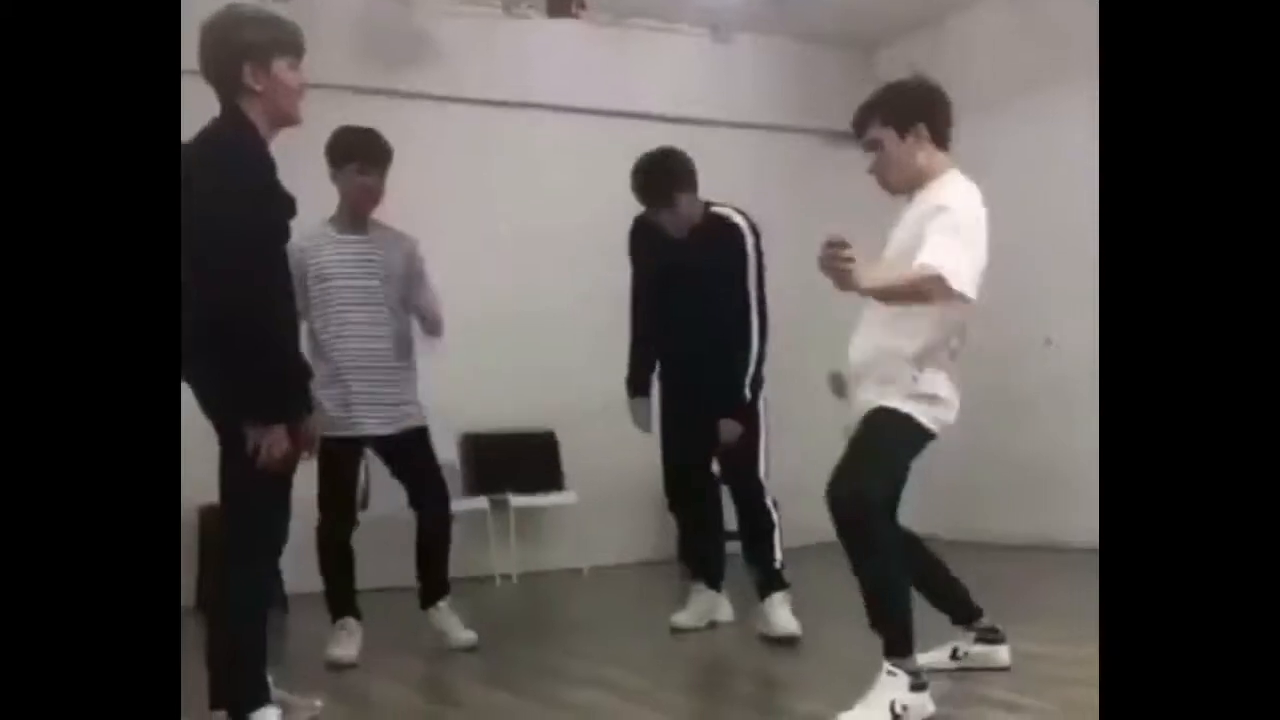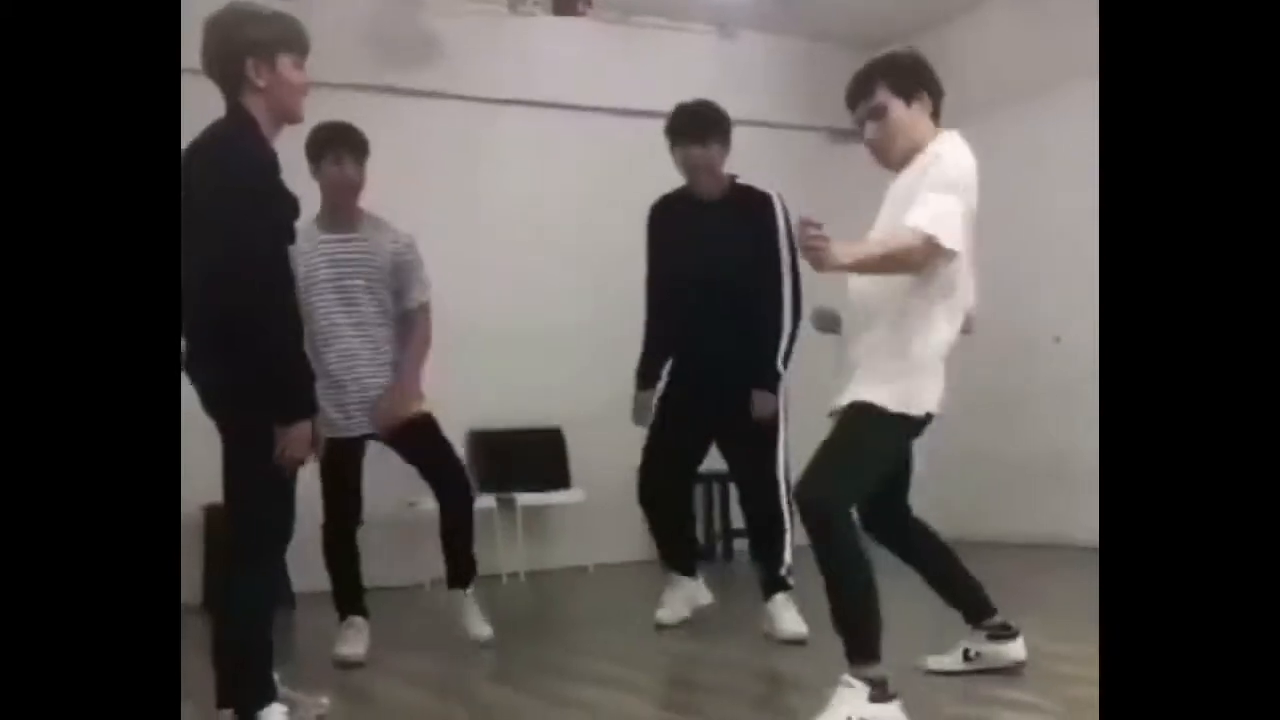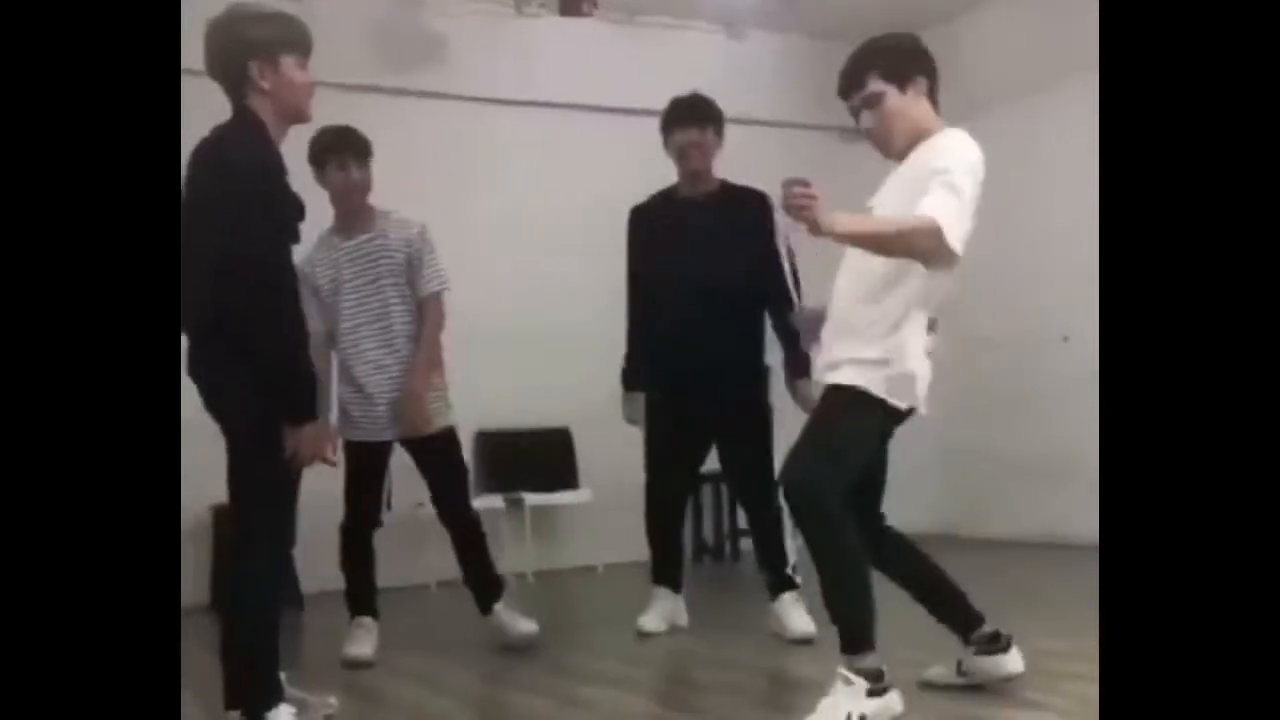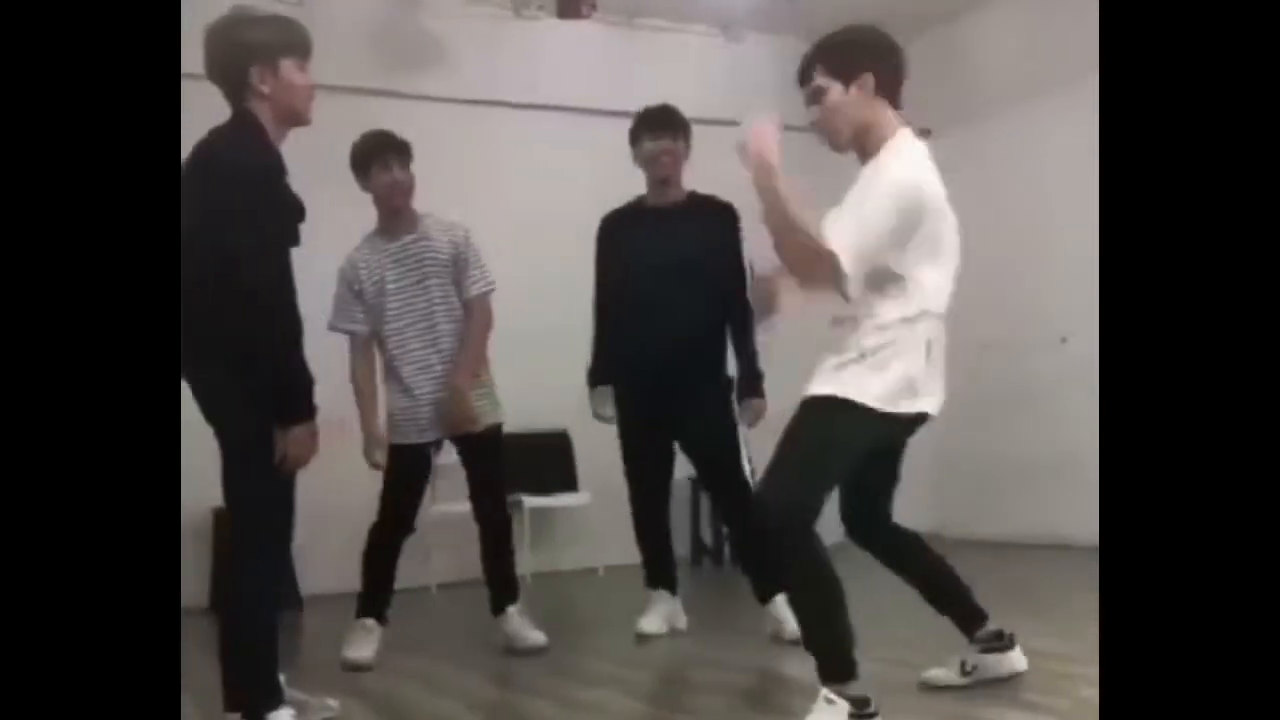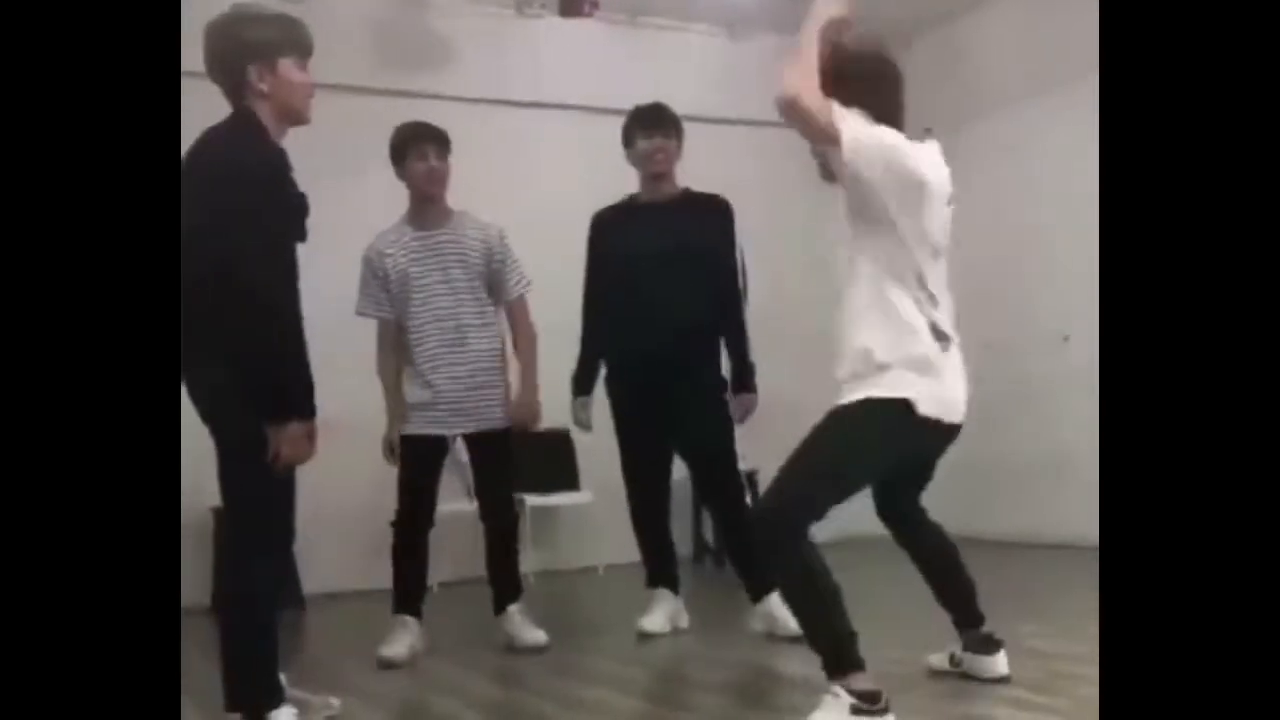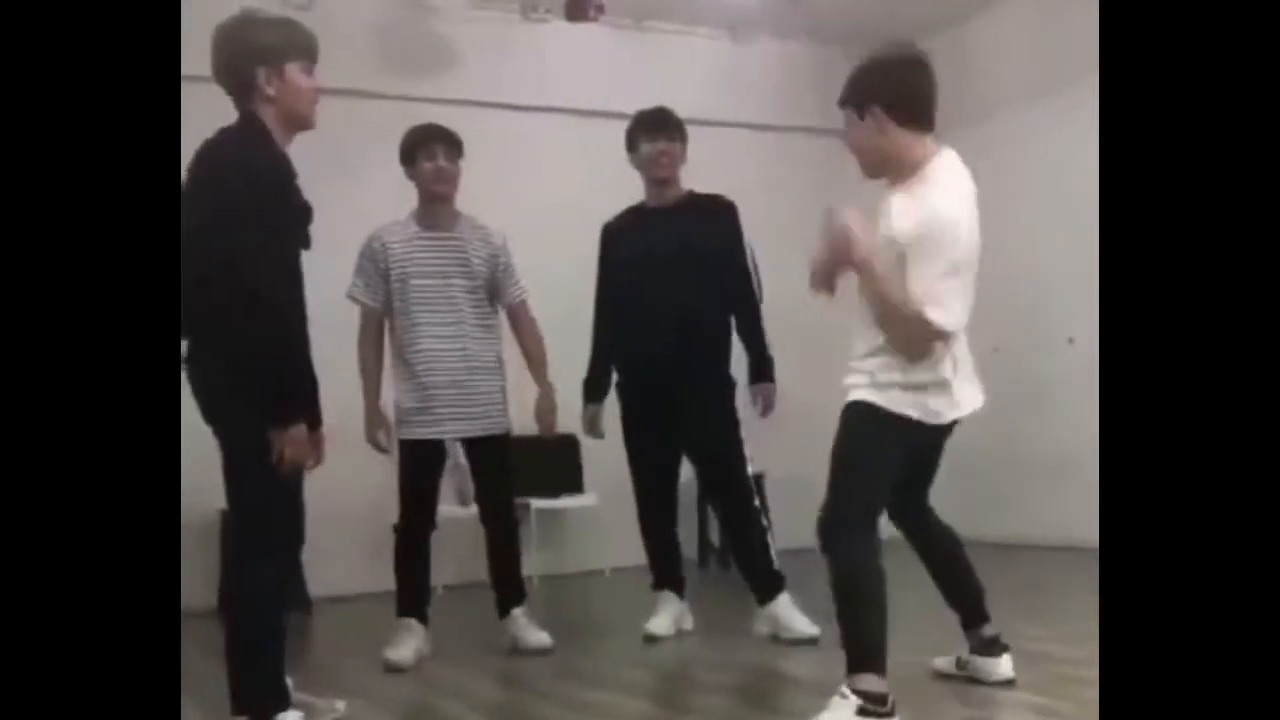
dt=0.3s
person 1, frame 1
left shoulder: (224, 154)
right shoulder: (233, 158)
right elbow: (242, 290)
left wrist: (289, 398)
right wrist: (269, 407)
left hip: (246, 375)
right hip: (246, 379)
left knee: (253, 536)
right knee: (254, 537)
person 1, frame 2
left shoulder: (227, 154)
right shoulder: (237, 158)
right elbow: (253, 291)
left wrist: (295, 398)
right wrist: (291, 406)
left hip: (244, 372)
right hip: (250, 378)
left knee: (258, 535)
right knee: (258, 537)
person 1, frame 3
left shoulder: (232, 155)
right shoulder: (244, 158)
right elbow: (263, 294)
left wrist: (295, 399)
right wrist: (301, 407)
left hip: (243, 373)
right hip: (253, 380)
left knee: (261, 536)
right knee: (262, 539)
person 1, frame 4
left shoulder: (230, 157)
right shoulder: (243, 161)
right elbow: (259, 295)
left wrist: (290, 399)
right wrist: (292, 407)
left hip: (236, 373)
right hip: (246, 380)
left knee: (261, 536)
right knee: (260, 538)
person 1, frame 5
left shoulder: (228, 155)
right shoulder: (247, 159)
right elbow: (260, 293)
left wrist: (288, 400)
right wrist: (288, 406)
left hip: (235, 372)
right hip: (242, 379)
left knee: (260, 533)
right knee: (259, 537)
person 1, frame 6
left shoulder: (239, 161)
right shoulder: (249, 164)
right elbow: (264, 299)
left wrist: (295, 405)
right wrist: (290, 411)
left hip: (242, 378)
right hip: (249, 384)
left knee: (268, 539)
right knee: (266, 541)
person 2, frame 1
left shoulder: (955, 201)
right shoulder: (928, 206)
left elbow: (939, 285)
left wrist: (863, 279)
right wrist: (856, 370)
left hip: (909, 396)
right hip: (891, 394)
left knee: (852, 501)
right knee: (876, 522)
right ankle: (980, 632)
person 2, frame 2
left shoulder: (947, 159)
right shoulder: (920, 180)
left elbow: (928, 248)
left wrist: (844, 257)
right wrist: (849, 314)
left hip: (894, 383)
right hip: (886, 380)
left knee: (820, 501)
right knee: (886, 516)
right ankle: (995, 632)
person 2, frame 3
left shoulder: (954, 152)
right shoulder: (905, 173)
left elbow: (933, 240)
left wrist: (833, 223)
left hip: (875, 371)
right hip: (852, 368)
left knee: (806, 484)
right knee: (861, 523)
right ankle: (987, 644)
person 2, frame 4
left shoulder: (900, 173)
right shoulder: (886, 170)
left elbow: (816, 267)
left wrist: (766, 172)
left hip: (877, 382)
right hip: (868, 380)
left knee: (779, 510)
right knee: (870, 524)
right ankle: (990, 641)
person 2, frame 5
left shoulder: (899, 162)
right shoulder: (916, 161)
left elbow: (796, 101)
left hip: (895, 391)
right hip: (930, 391)
left knee: (776, 518)
right knee: (900, 510)
right ankle: (979, 644)
person 2, frame 6
left shoulder: (941, 209)
right shoulder: (924, 177)
left elbow: (915, 334)
right elbow: (890, 256)
left wrist: (856, 254)
right wrist: (842, 254)
left hip: (898, 393)
right hip: (920, 391)
left knee: (845, 526)
right knee: (911, 510)
right ankle: (986, 644)
person 3, frame 1
left shoulder: (402, 248)
right shoulder: (303, 249)
left elbow: (426, 322)
left wrist: (431, 317)
left hip: (398, 409)
right hip: (333, 412)
left knee: (433, 502)
right knee: (336, 519)
left ankle: (436, 603)
right ankle: (346, 621)
person 3, frame 2
left shoulder: (395, 243)
right shoulder: (293, 249)
left elbow: (418, 322)
left wrist: (403, 390)
left hip: (395, 400)
right hip: (332, 408)
left knee: (455, 485)
right knee: (340, 519)
left ankle: (462, 590)
right ankle: (353, 619)
person 3, frame 3
left shoulder: (409, 235)
right shoulder: (314, 262)
left elbow: (434, 314)
right elbow: (320, 346)
left wrist: (415, 386)
left hip: (423, 402)
right hip: (361, 412)
left knee: (457, 509)
right knee: (359, 519)
left ankle: (495, 604)
right ankle: (363, 619)
person 3, frame 4
left shoulder: (453, 238)
right shoulder: (358, 265)
left elbow: (481, 314)
right elbow: (361, 351)
left wrist: (460, 384)
right wrist: (370, 424)
left hip: (472, 402)
right hip: (408, 415)
left knee: (493, 512)
right knee: (392, 520)
left ankle: (508, 610)
right ankle: (369, 621)
person 3, frame 5
left shoulder: (486, 237)
right shoulder: (383, 252)
left elbow: (518, 313)
right elbow: (388, 340)
left wrist: (528, 385)
right wrist: (392, 416)
left hip: (489, 403)
right hip: (422, 409)
left knee: (500, 511)
right knee: (412, 516)
left ankle: (510, 608)
right ankle: (407, 620)
person 3, frame 6
left shoulder: (489, 242)
right shoulder: (384, 244)
left elbow: (520, 315)
right elbow: (372, 329)
left wrist: (544, 386)
right wrist: (372, 404)
left hip: (486, 407)
right hip: (418, 410)
left knee: (500, 514)
right knee: (414, 520)
left ankle: (515, 612)
right ankle: (412, 624)
person 4, frame 1
left shoulder: (735, 231)
right shoulder: (644, 235)
left elbow: (752, 324)
right elbow: (644, 314)
left wrist: (737, 404)
right wrist: (638, 384)
left hip: (733, 384)
right hip: (680, 383)
left knee: (749, 485)
right knee: (685, 488)
left ankle: (773, 596)
right ankle: (707, 591)
person 4, frame 2
left shoulder: (761, 207)
right shoulder: (665, 216)
left elbow: (785, 296)
right elbow: (659, 303)
left wrist: (771, 377)
right wrist: (647, 377)
left hip: (751, 375)
right hip: (688, 377)
left knee: (763, 486)
right knee: (657, 480)
left ankle: (777, 595)
right ankle: (684, 578)
person 4, frame 3
left shoulder: (751, 208)
right shoulder: (647, 217)
left elbow: (778, 291)
right elbow: (639, 305)
left wrist: (798, 362)
right wrist: (635, 379)
left hip: (739, 377)
right hip: (672, 381)
left knee: (759, 487)
right knee: (664, 491)
left ankle: (784, 595)
right ankle: (667, 593)
person 4, frame 4
left shoulder: (717, 218)
right shoulder: (617, 227)
left elbow: (737, 305)
right elbow: (607, 311)
left wrist: (751, 380)
right wrist: (601, 378)
left hip: (704, 383)
right hip: (639, 386)
left knee: (733, 489)
right knee: (647, 496)
left ankle: (774, 596)
right ankle: (663, 595)
person 4, frame 5
left shoulder: (711, 213)
right shoulder: (609, 224)
left elbow: (729, 300)
right elbow: (596, 309)
left wrist: (742, 375)
right wrist: (584, 382)
left hip: (697, 378)
right hip: (633, 383)
left knee: (724, 486)
right knee: (646, 493)
left ankle: (766, 596)
right ankle: (665, 594)
person 4, frame 6
left shoulder: (717, 215)
right shoulder: (619, 231)
left elbow: (743, 296)
right elbow: (607, 316)
left wrist: (761, 366)
right wrist: (594, 388)
left hip: (706, 381)
right hip: (642, 386)
left knee: (732, 488)
right knee: (654, 496)
left ankle: (772, 599)
right ankle: (670, 597)
